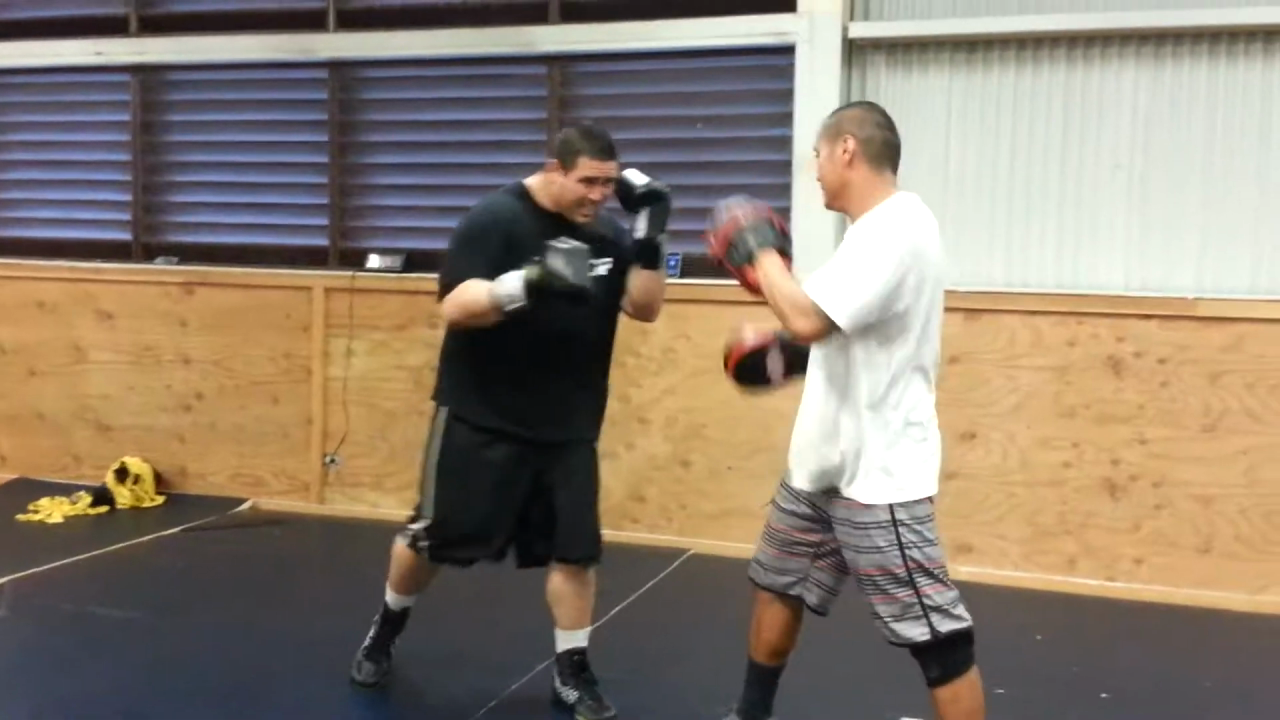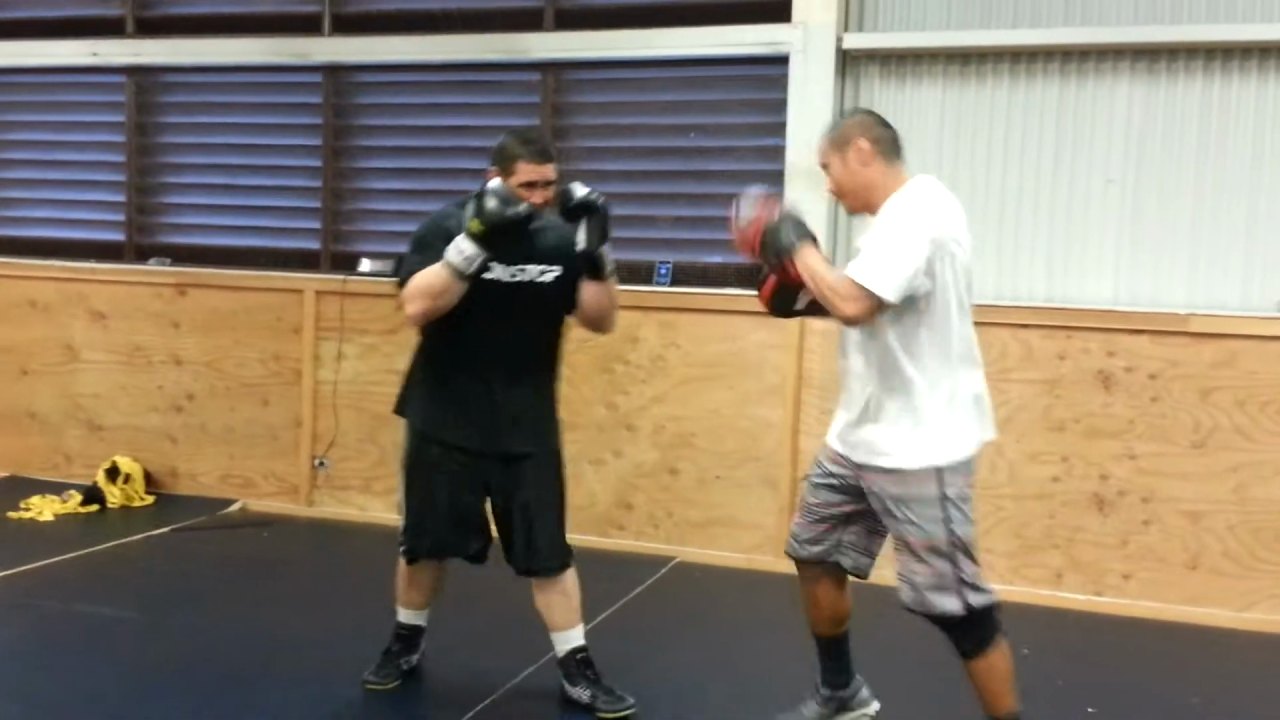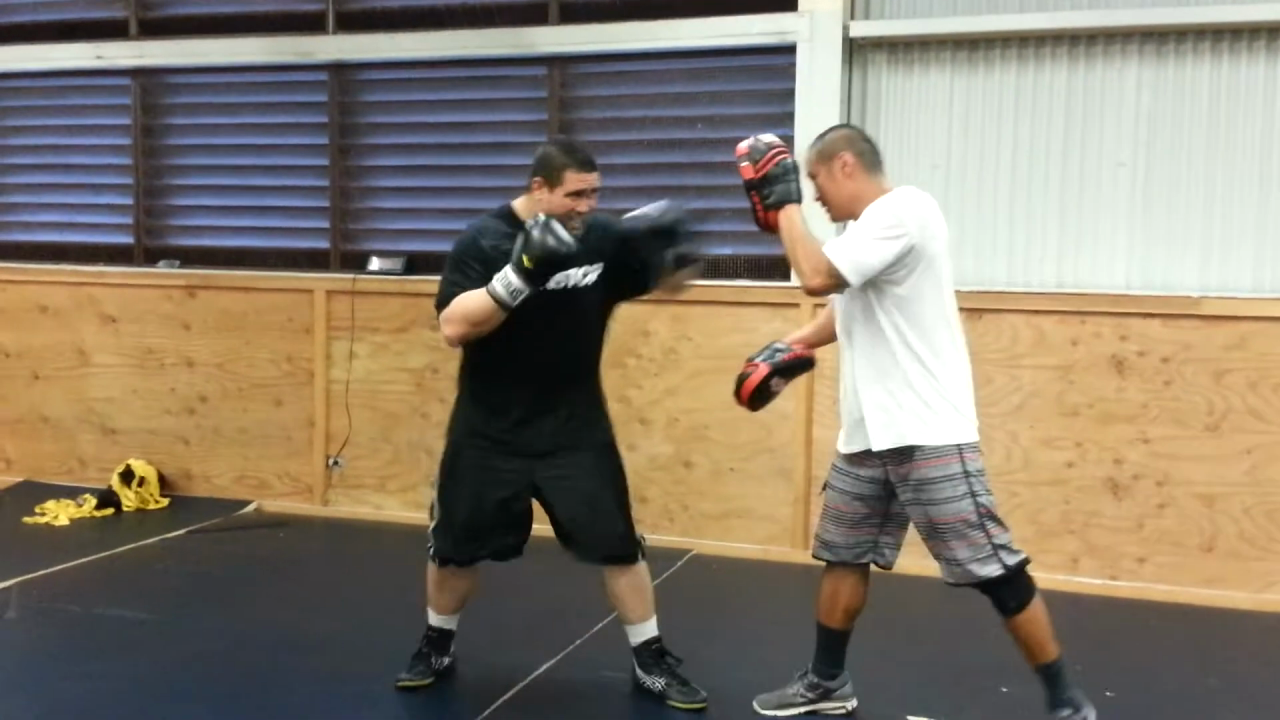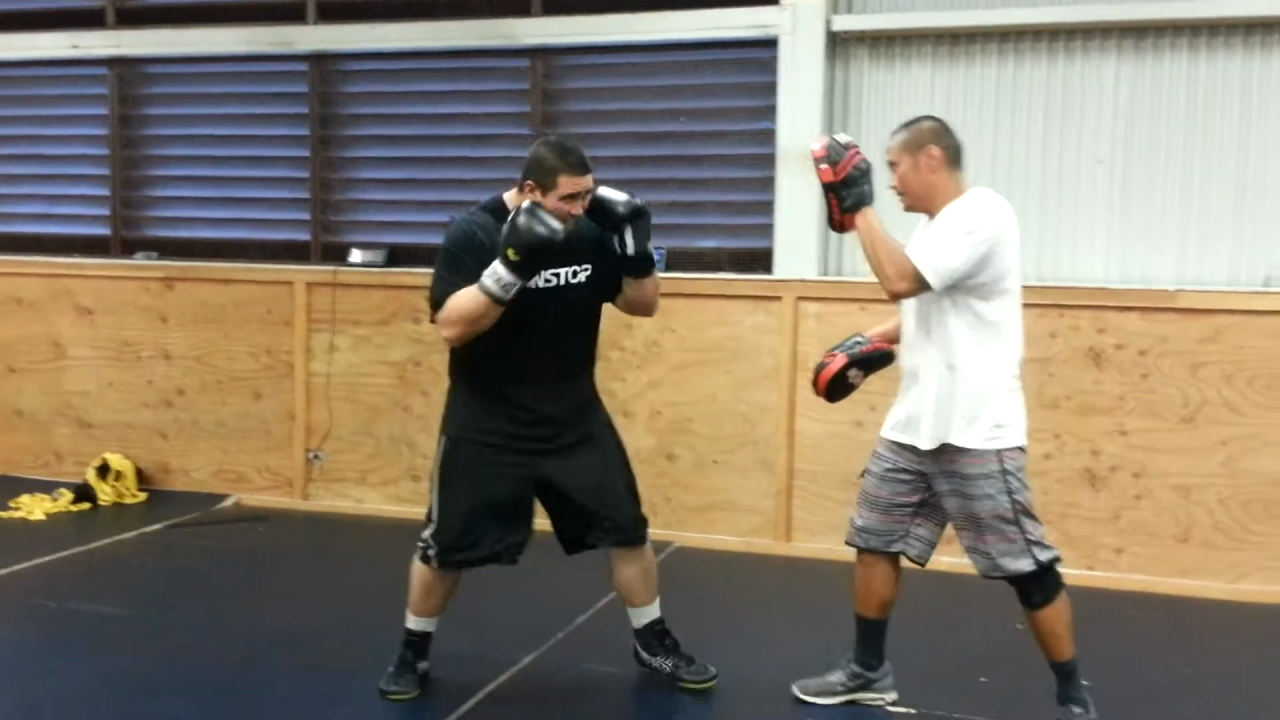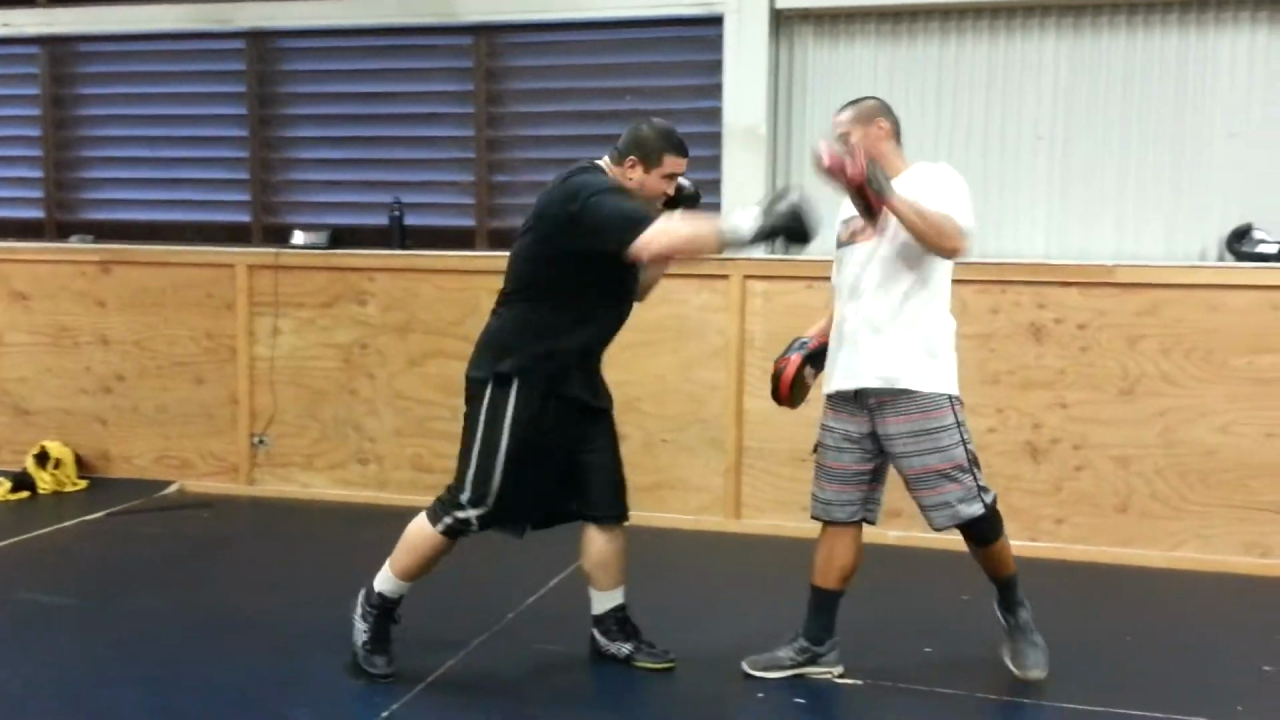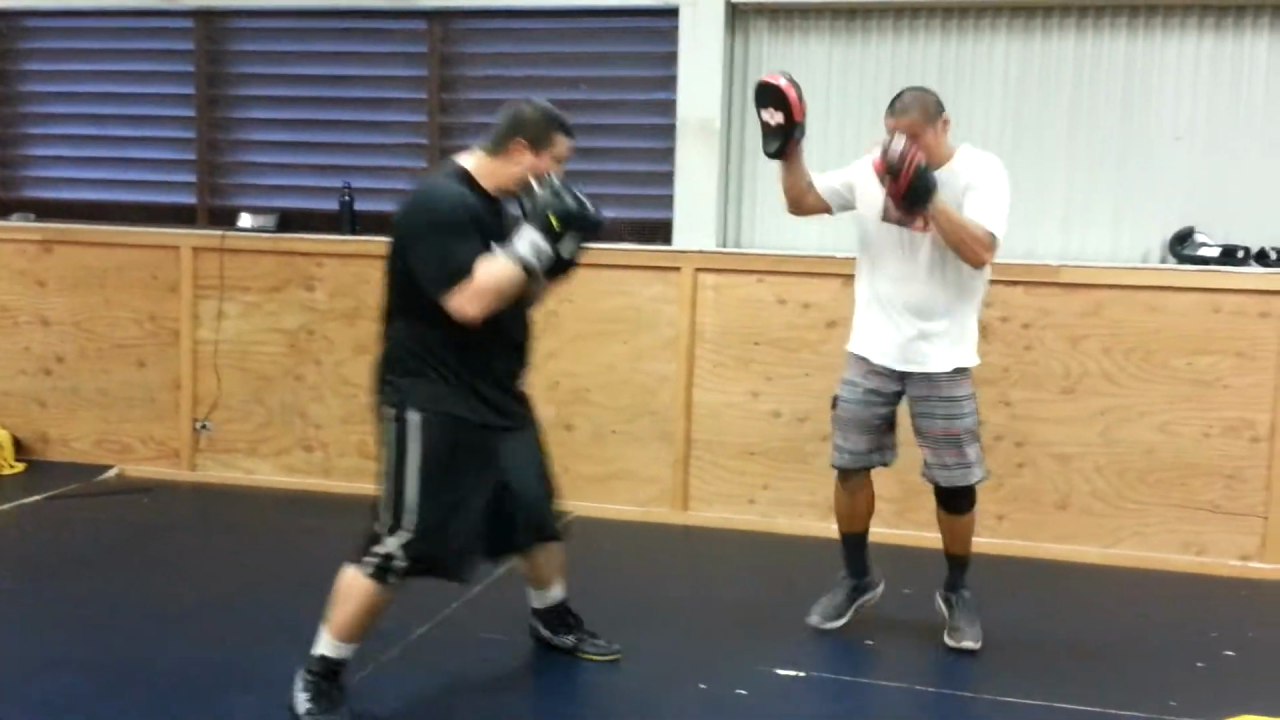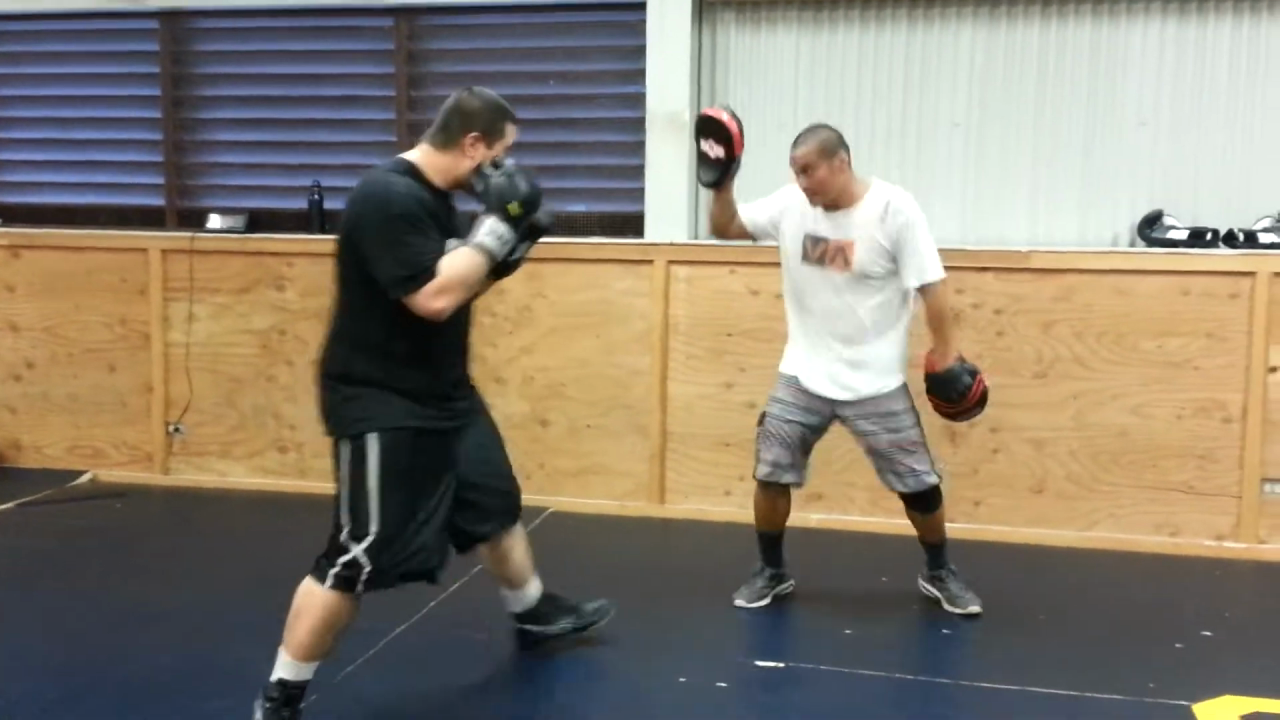
dt=0.5s
person 1, frame 1
left shoulder: (606, 229)
right shoulder: (494, 220)
left elbow: (646, 308)
right elbow: (456, 310)
left wrist: (648, 232)
right wrist: (528, 280)
left hip: (566, 421)
right hip: (480, 416)
left knee: (574, 548)
right knee: (436, 535)
left ankle: (572, 672)
right ankle: (387, 626)
person 1, frame 2
left shoulder: (558, 234)
right shoulder: (443, 227)
left elbow: (602, 320)
right elbow: (417, 306)
left wrist: (594, 247)
right wrist: (475, 238)
left hip: (527, 428)
right hip: (444, 421)
left knee: (546, 555)
right knee: (423, 543)
left ankle: (577, 670)
right ankle: (405, 643)
person 1, frame 3
left shoulder: (600, 237)
right shoulder: (481, 240)
left elbow: (667, 277)
right elbow: (454, 328)
left wrist: (669, 249)
right wrist: (522, 271)
left hip: (573, 428)
right hip: (489, 430)
left knee: (616, 548)
right knee: (454, 545)
left ankle: (653, 661)
right ankle: (436, 646)
person 1, frame 4
left shoulder: (593, 232)
right shoulder: (471, 233)
left elbow: (644, 304)
right elbow: (453, 327)
left wrist: (633, 238)
right wrist: (513, 262)
left hip: (575, 419)
right hip: (486, 425)
left knee: (626, 530)
right knee: (444, 546)
left ankle: (655, 643)
right ankle: (414, 650)
person 1, frame 5
left shoulder: (613, 202)
right shoulder: (586, 195)
left elbow: (638, 282)
right elbow: (656, 244)
left wrist: (685, 218)
right wrist: (761, 220)
left hip: (572, 379)
right hip: (521, 375)
left knee: (603, 505)
right knee: (474, 508)
left ankle: (612, 629)
right ankle: (378, 605)
person 1, frame 6
left shoulder: (495, 205)
right shoulder: (440, 204)
left elbow: (520, 296)
right elbow: (470, 301)
left wrist: (561, 249)
right wrist: (538, 234)
left hip: (494, 399)
right hip: (430, 403)
left knee: (537, 517)
right knee: (402, 547)
left ankle: (553, 620)
person 1, frame 7
left shoulder: (436, 196)
right shoulder: (388, 199)
right elbow: (435, 296)
left wrist: (509, 243)
right wrist: (497, 223)
left hip: (443, 395)
right hip: (382, 408)
left knee: (496, 507)
right knee: (355, 560)
left ankle: (535, 613)
person 2, frame 1
left shoulder: (895, 228)
right shoulder: (873, 228)
left elbow: (807, 321)
left wrist: (760, 254)
right wrist: (788, 346)
left hip: (877, 470)
right hip: (822, 460)
left knee: (929, 630)
right knee: (777, 582)
person 2, frame 2
left shoulder: (920, 211)
right shoulder: (893, 217)
left elbow: (853, 304)
left wrist: (796, 244)
right wrist: (808, 281)
left hip: (920, 446)
right hip: (859, 436)
left knee: (955, 605)
right knee: (816, 554)
person 2, frame 3
left shoulder: (906, 211)
right shoulder: (865, 227)
left elbow: (817, 276)
left wrist: (782, 203)
right wrist: (790, 347)
left hip: (931, 435)
right hip: (868, 434)
left knee: (993, 570)
right knee: (840, 552)
person 2, frame 4
left shoulder: (981, 216)
right shoulder: (934, 223)
left elbow: (899, 280)
left wrist: (858, 204)
right wrist: (869, 343)
left hip: (976, 435)
right hip: (913, 425)
left knee: (1029, 568)
right knee: (872, 541)
right ankle: (868, 671)
person 2, frame 5
left shoulder: (931, 180)
right shoulder: (852, 205)
left elbow: (948, 239)
left wrist: (882, 191)
right wrist: (811, 339)
left hip: (916, 383)
right hip: (850, 383)
left knee: (967, 512)
right knee: (839, 513)
left ankle: (1016, 615)
right ankle: (816, 645)
person 2, frame 6
left shoulder: (981, 171)
right shoulder: (876, 167)
left elbow: (979, 251)
right elbow: (802, 201)
left wrist: (927, 195)
right wrist: (789, 153)
left hip: (942, 357)
right hip: (872, 350)
left knee: (955, 482)
right knee: (850, 464)
left ankle: (957, 594)
right ankle: (858, 579)
person 2, frame 7
left shoulder: (896, 209)
right shoulder: (791, 204)
left elbow: (931, 287)
right elbow: (726, 228)
left wrist: (946, 355)
right wrist: (719, 180)
left hip: (875, 382)
right hip: (803, 376)
left knee: (918, 484)
right knee: (773, 476)
left ankle: (940, 573)
right ankle: (771, 571)
